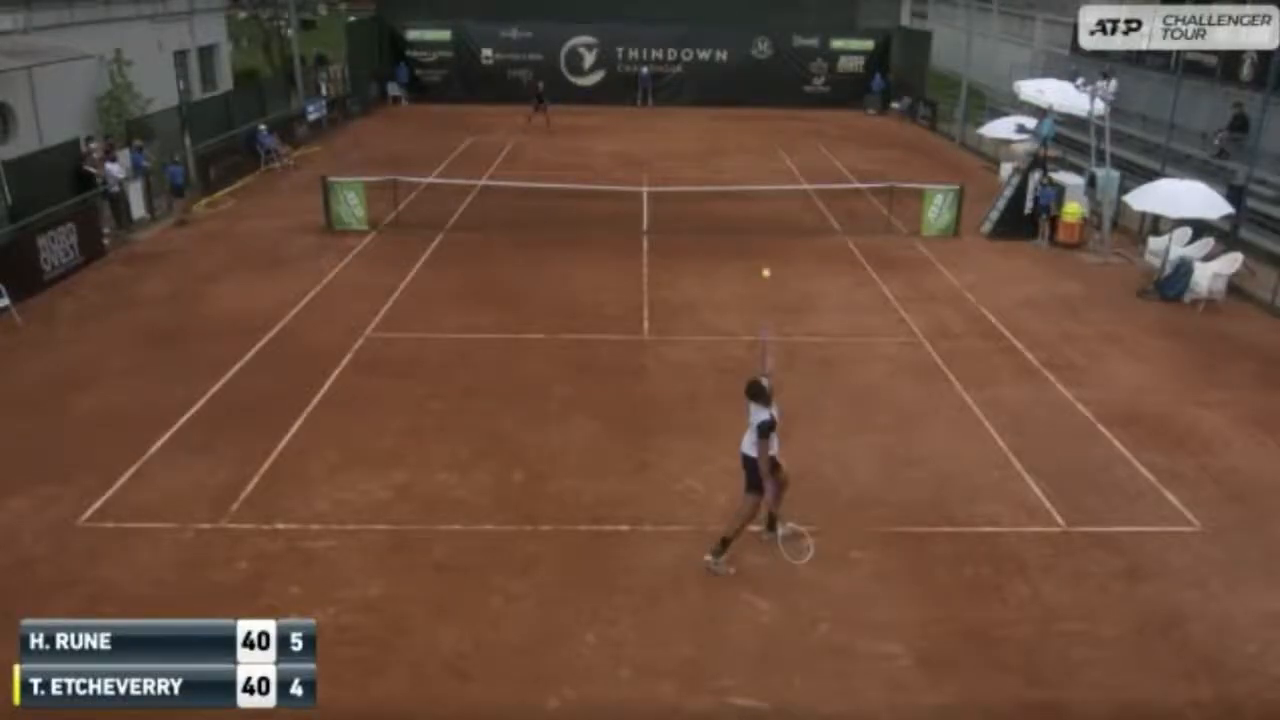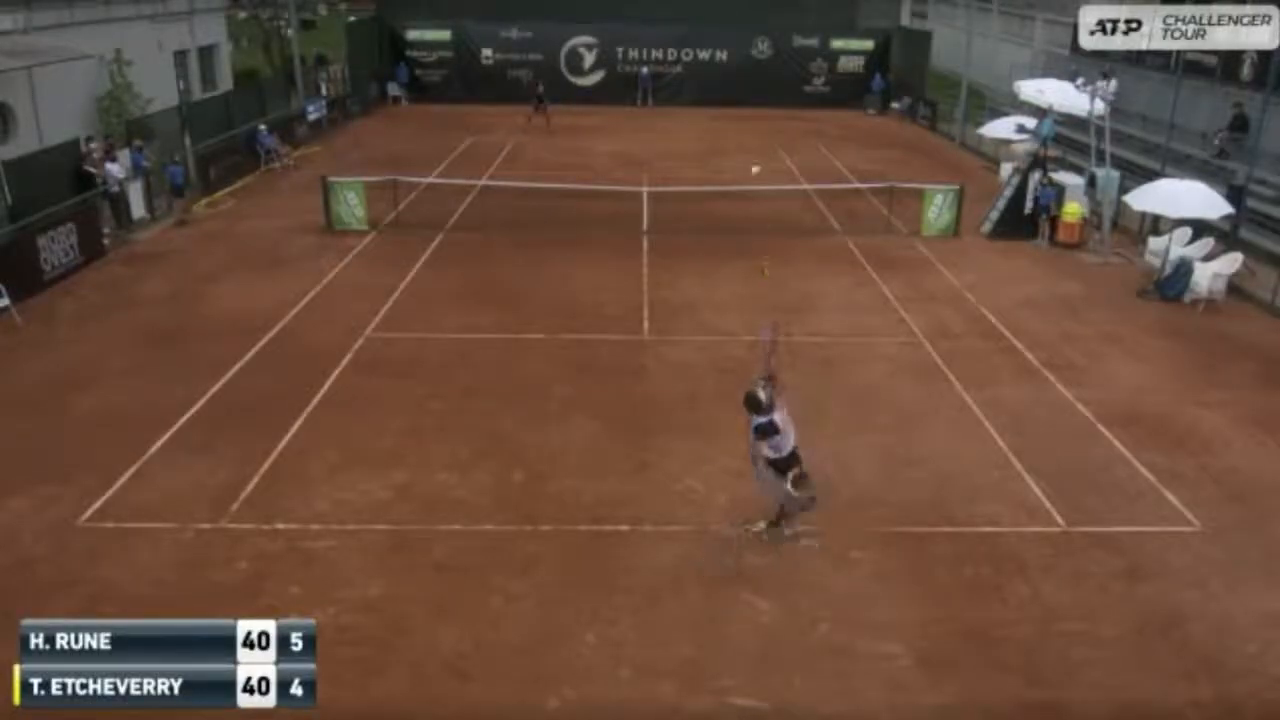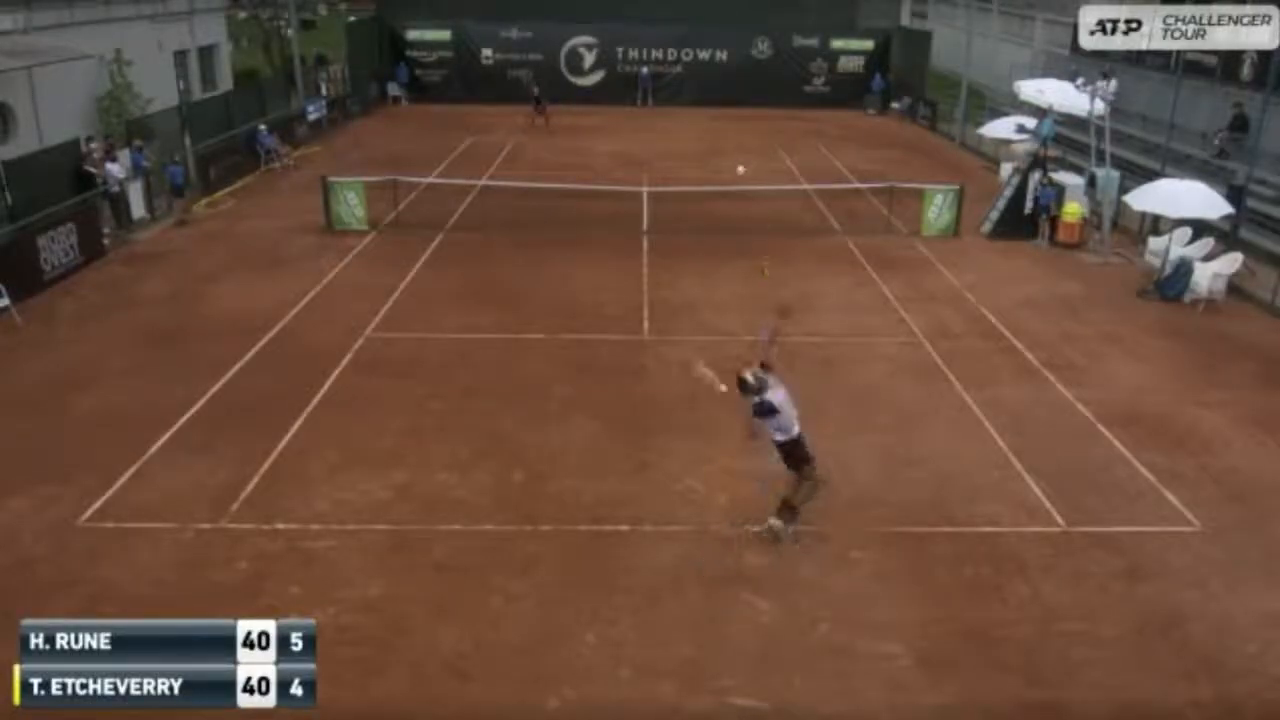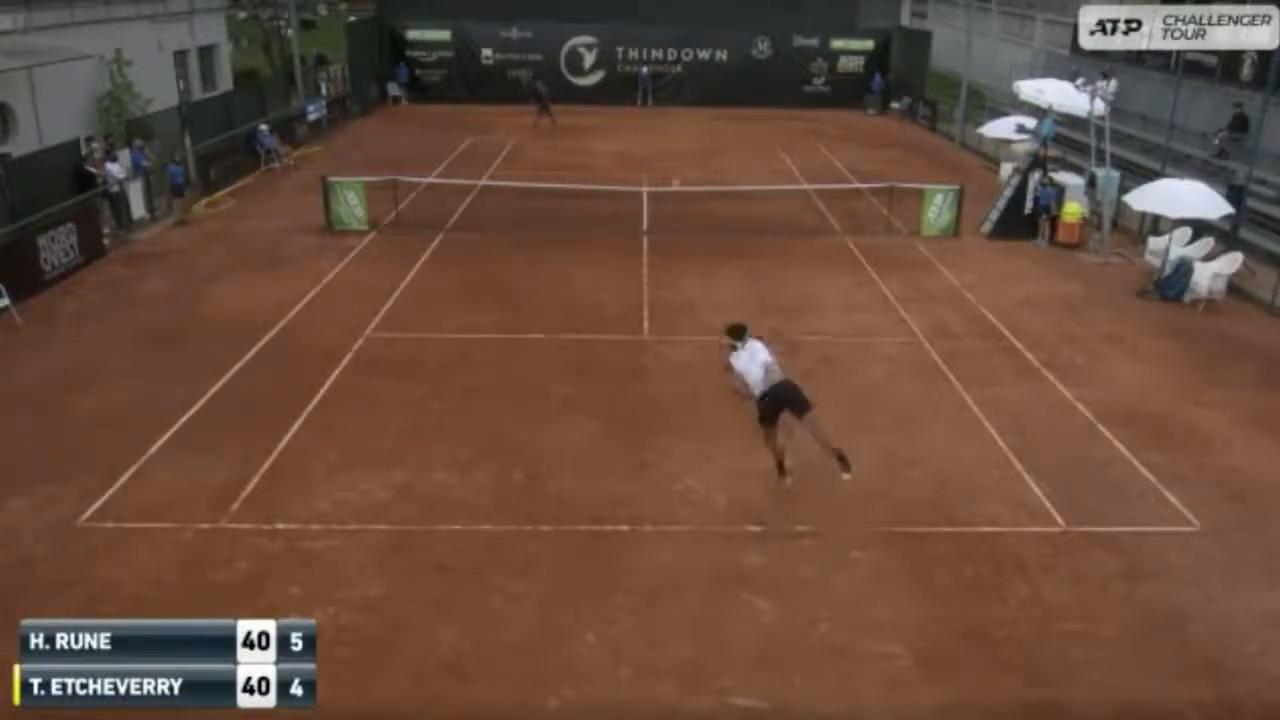
dt=0.3s
person 1, frame 1
left shoulder: (757, 399)
right shoulder: (765, 420)
left elbow: (765, 378)
right elbow: (763, 456)
right wrist: (768, 489)
left hip: (753, 453)
right hip: (756, 459)
left knee: (782, 481)
right knee: (749, 511)
left ankle: (772, 528)
right ankle: (715, 554)
person 1, frame 2
left shoulder: (764, 388)
right shoulder: (760, 425)
left elbow: (769, 371)
right elbow: (756, 456)
left wrist: (770, 345)
right wrist: (763, 477)
left hip: (788, 452)
right hip: (781, 460)
left knee: (800, 492)
right knee: (806, 500)
left ankle: (778, 521)
right ankle: (770, 525)
person 1, frame 3
left shoulder: (765, 376)
right shoulder: (761, 405)
left elbow: (767, 357)
left hip: (792, 436)
right hip: (789, 440)
left knee: (802, 477)
right knee: (812, 481)
left ankle: (781, 517)
right ankle: (780, 518)
person 1, frame 4
left shoulder: (732, 361)
right shoulder: (756, 343)
left elbow: (745, 390)
left hip: (767, 397)
right hip: (785, 386)
left knee: (770, 438)
right knee: (814, 427)
left ankle: (783, 474)
right ankle: (842, 462)
